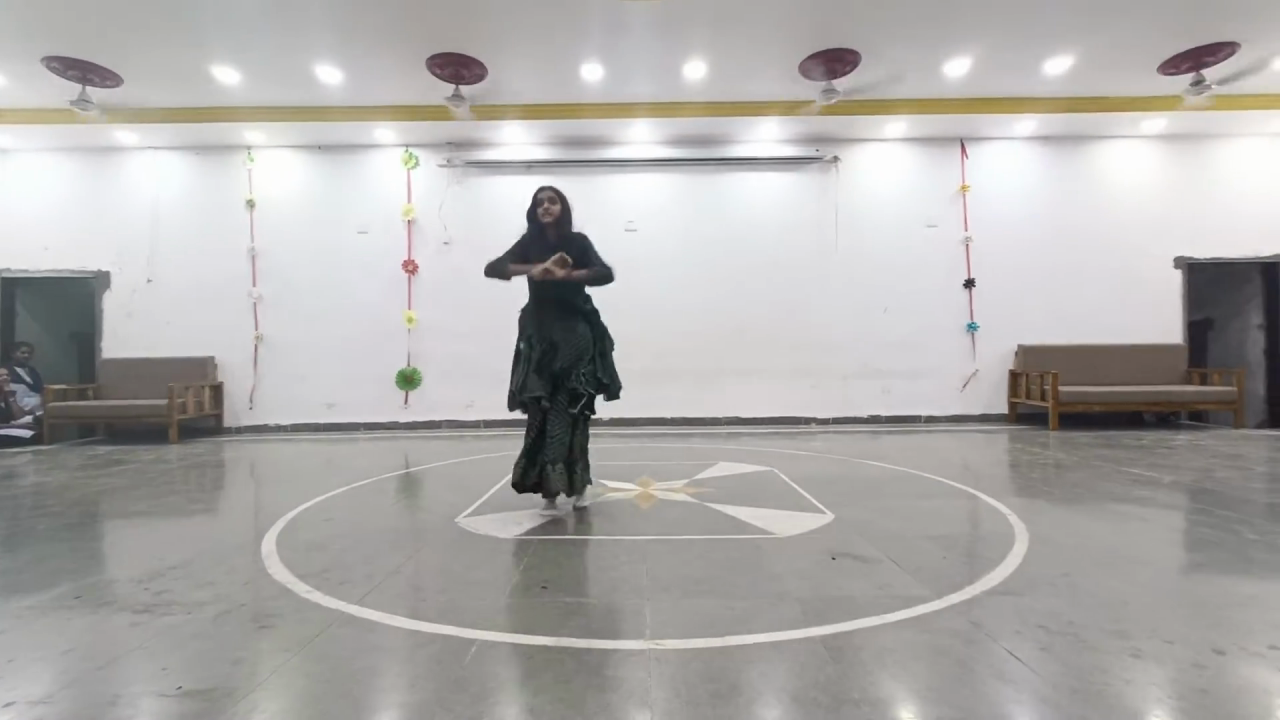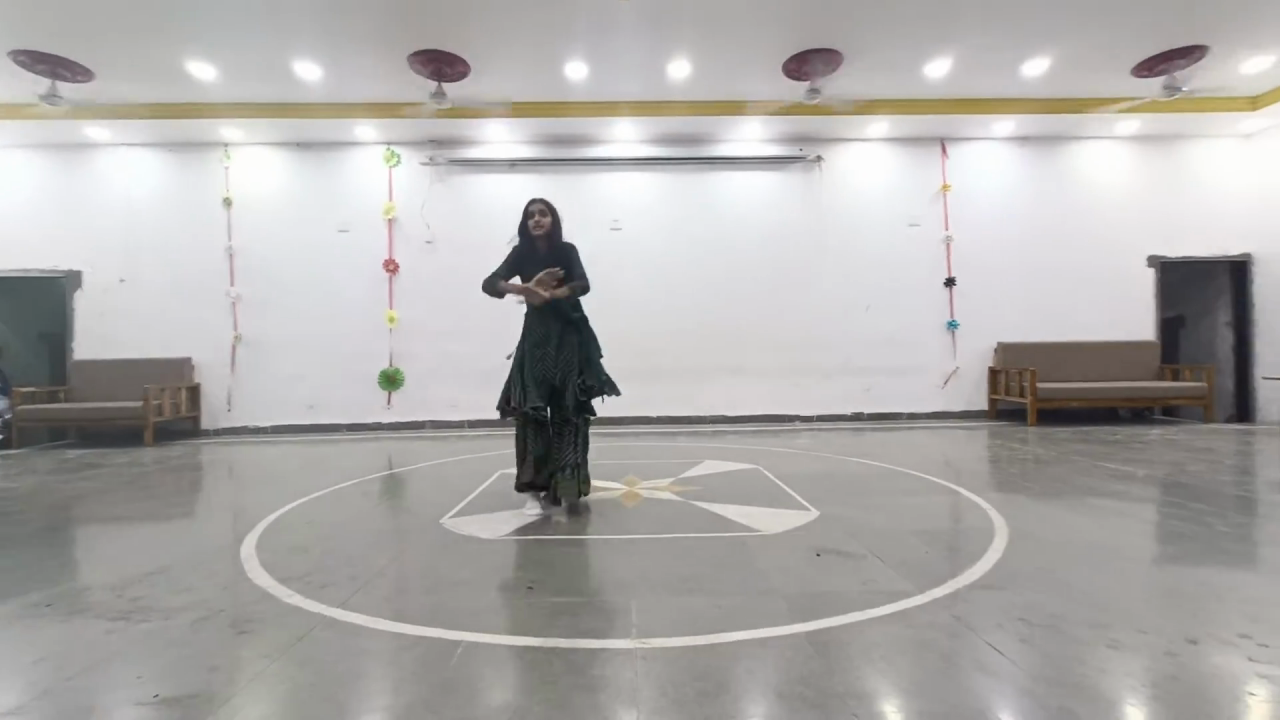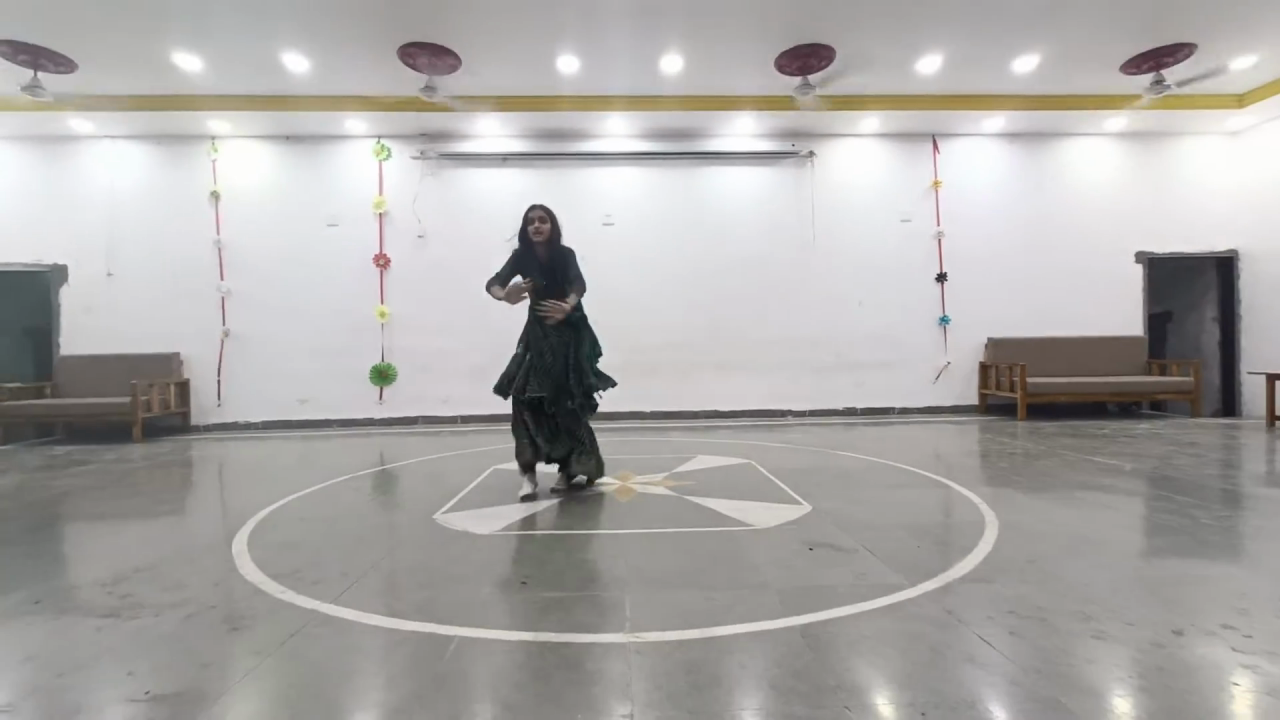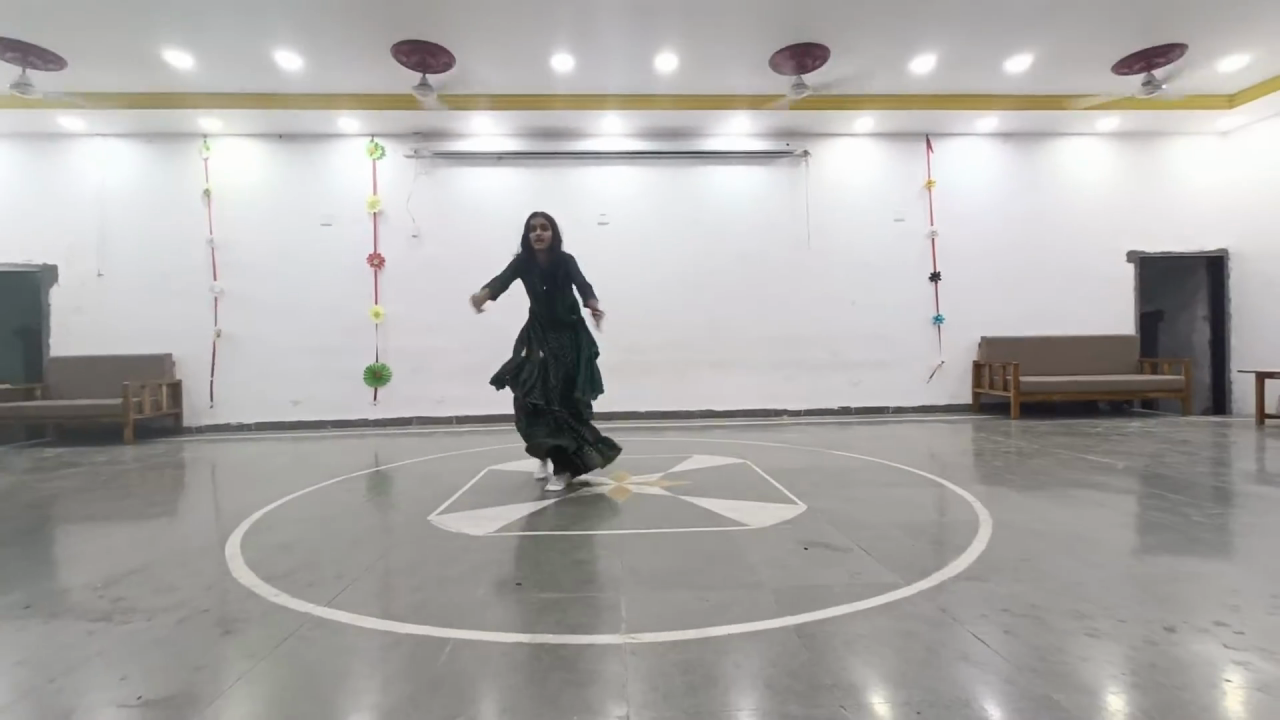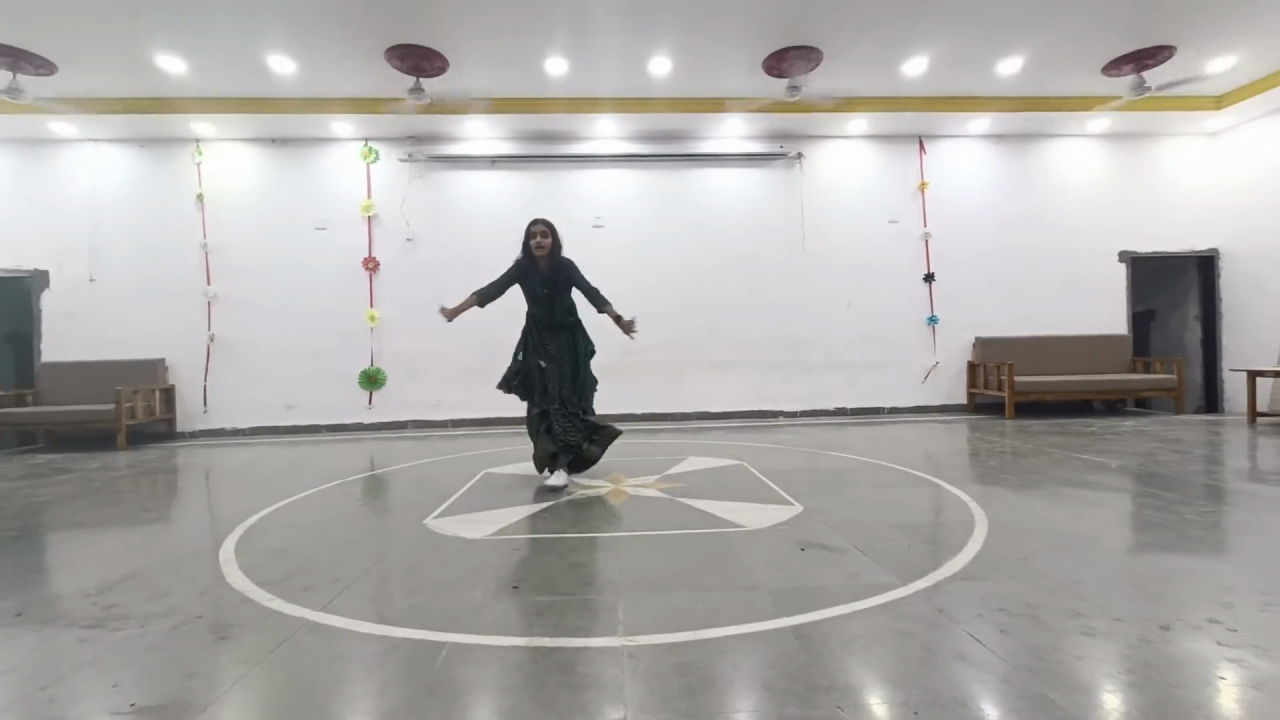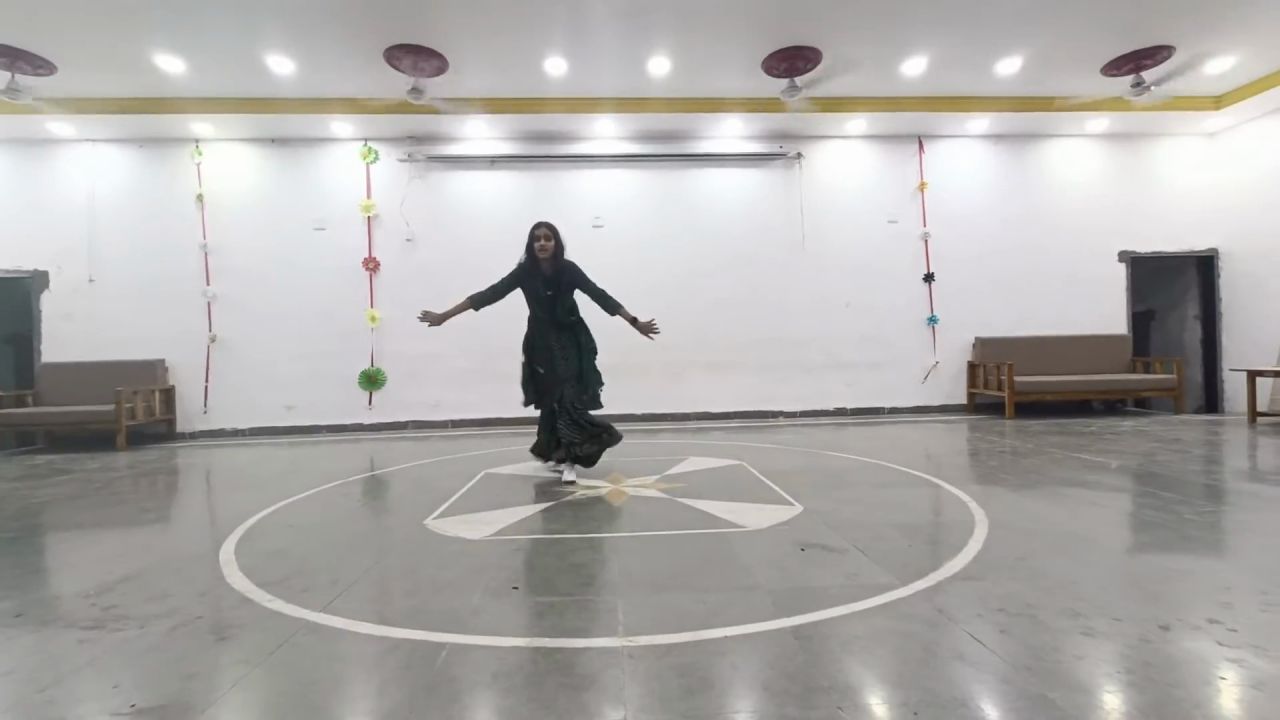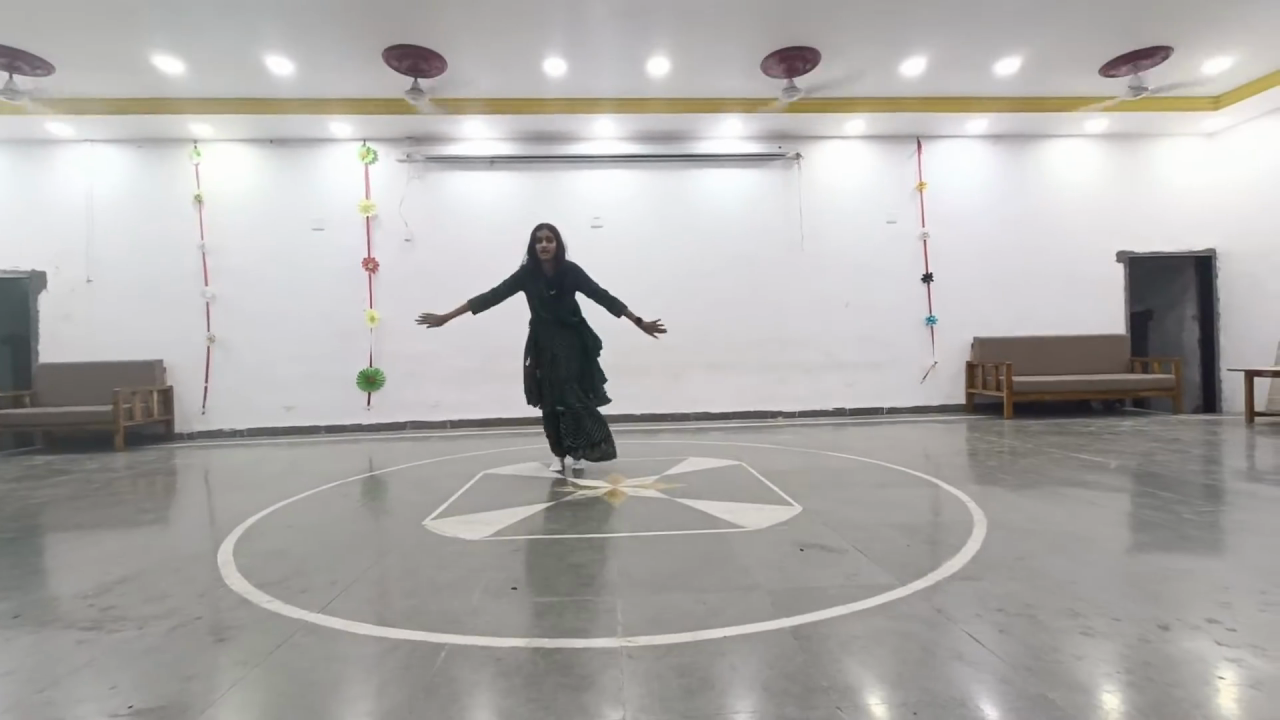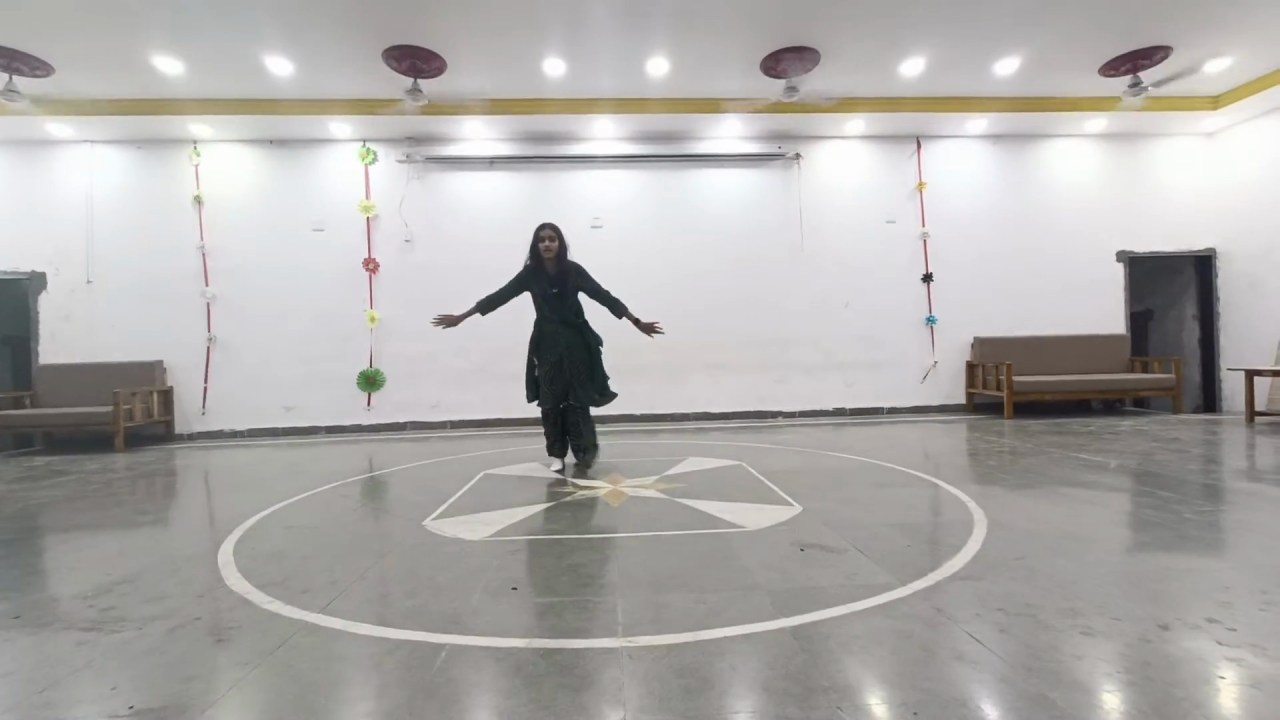
dt=0.1s
person 1, frame 1
left shoulder: (577, 242)
right shoulder: (530, 243)
left elbow: (605, 275)
right elbow: (490, 269)
left wrist: (565, 276)
right wrist: (533, 271)
left hip: (577, 331)
right hip: (539, 332)
left knee: (570, 404)
right knee: (538, 405)
left ankle: (571, 480)
right ankle: (550, 484)
person 1, frame 2
left shoulder: (567, 251)
right shoulder: (520, 254)
left elbow: (582, 284)
right elbow: (490, 283)
left wrist: (549, 296)
right wrist: (522, 289)
left hip: (570, 338)
right hip: (536, 339)
left knee: (570, 412)
right knee: (528, 411)
left ankle: (570, 483)
right ankle: (535, 489)
person 1, frame 3
left shoulder: (565, 255)
right shoulder: (521, 257)
left elbow: (577, 285)
right elbow: (495, 281)
left wrist: (567, 307)
right wrist: (503, 294)
left hip: (570, 336)
right hip: (538, 335)
left knee: (568, 405)
right knee: (525, 398)
left ankle: (573, 469)
right ankle: (528, 473)
person 1, frame 4
left shoulder: (565, 261)
right shoulder: (523, 263)
left elbow: (584, 287)
right elbow: (499, 283)
left wrist: (594, 310)
right wrist: (480, 298)
left hip: (569, 338)
right hip: (537, 337)
left knee: (562, 402)
right knee: (528, 398)
left ankle: (561, 468)
right ankle: (545, 454)
person 1, frame 5
left shoulder: (565, 266)
right shoulder: (522, 269)
left elbow: (590, 292)
right elbow: (493, 289)
left wrist: (617, 319)
right wrist: (456, 310)
left hip: (566, 340)
right hip: (536, 340)
left knee: (562, 402)
right knee: (540, 403)
left ankle: (562, 464)
right ankle: (553, 458)
person 1, frame 6
left shoulder: (569, 270)
right shoulder: (525, 272)
left elbow: (599, 295)
right elbow: (490, 294)
left wrist: (634, 322)
right wrist: (445, 316)
left hip: (569, 341)
right hip: (540, 343)
left knee: (569, 399)
right knee: (549, 401)
left ankle: (570, 460)
right ankle: (559, 454)
person 1, frame 7
left shoulder: (571, 271)
right shoulder: (527, 274)
left elbow: (602, 296)
right elbow: (493, 296)
left wrist: (639, 322)
right wrist: (446, 317)
left hip: (572, 341)
right hip: (543, 343)
left knee: (573, 399)
right knee: (550, 401)
left ankle: (575, 452)
right ankle: (560, 454)
person 1, frame 8
left shoulder: (574, 271)
right shoulder: (530, 274)
left elbow: (604, 296)
right elbow: (499, 296)
left wrist: (637, 322)
right wrist: (460, 318)
left hip: (576, 341)
right hip: (547, 342)
left knee: (578, 399)
right knee: (550, 401)
left ankle: (583, 452)
right ankle: (557, 453)
